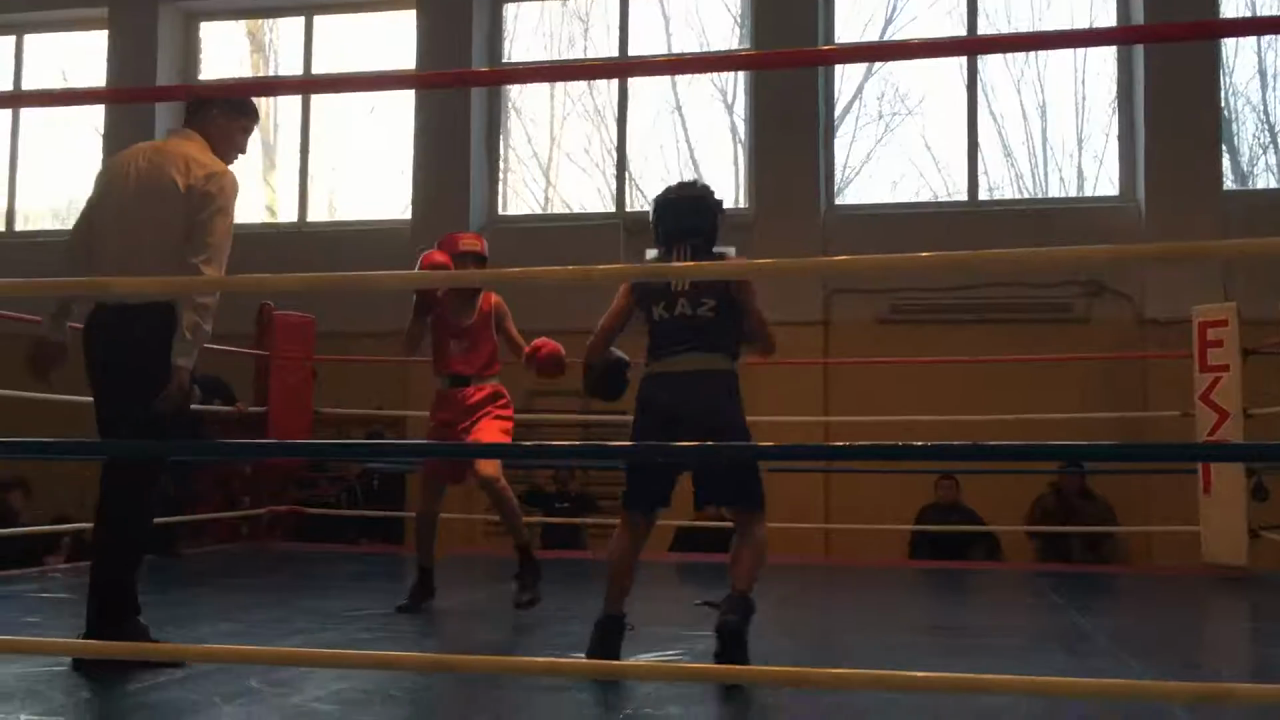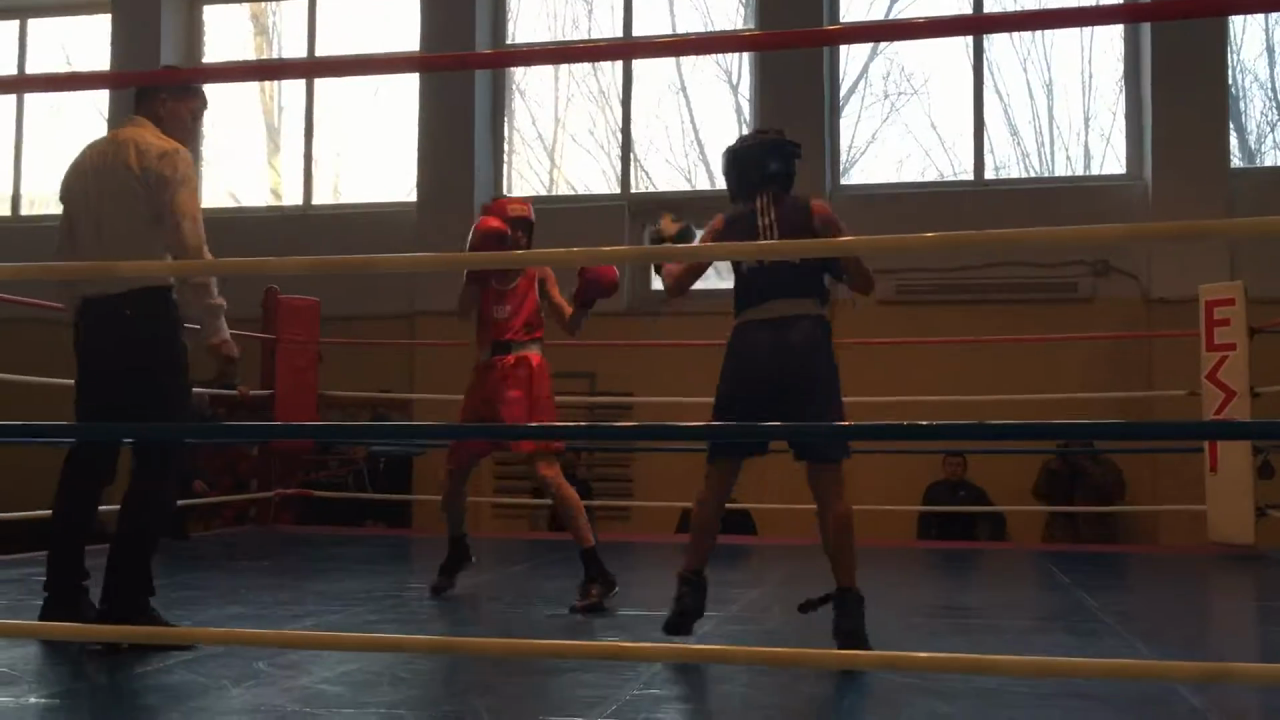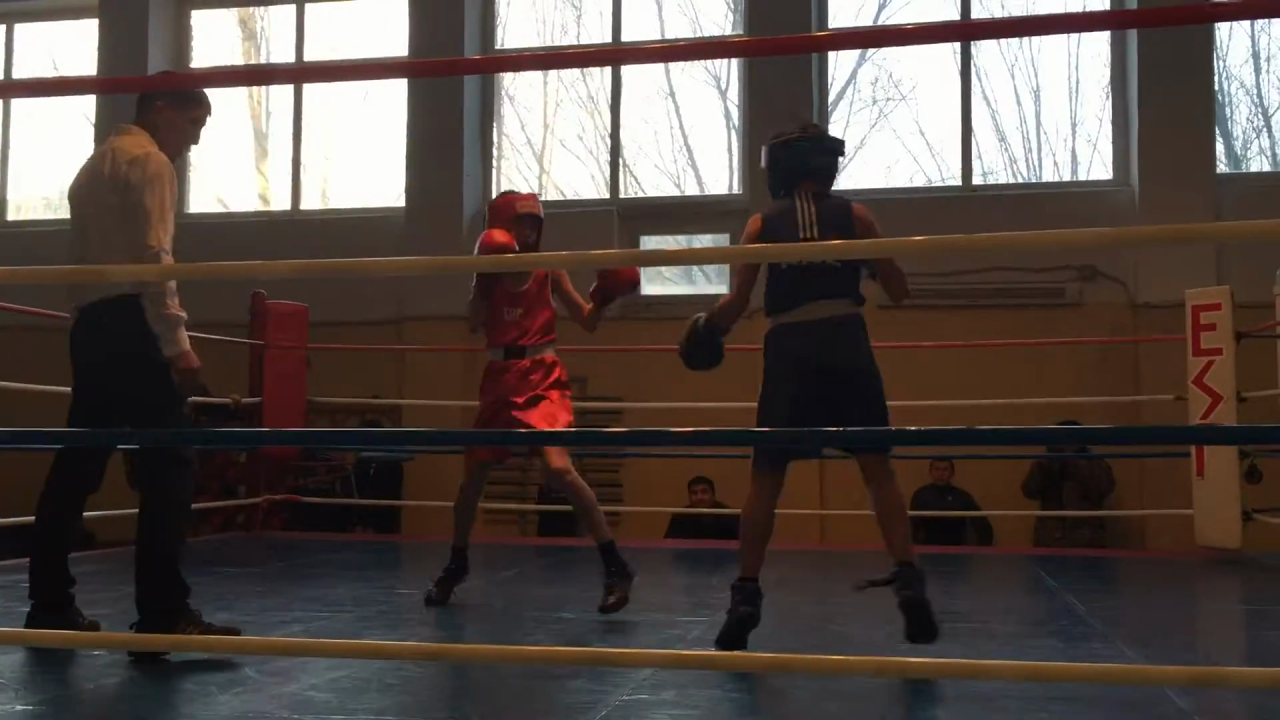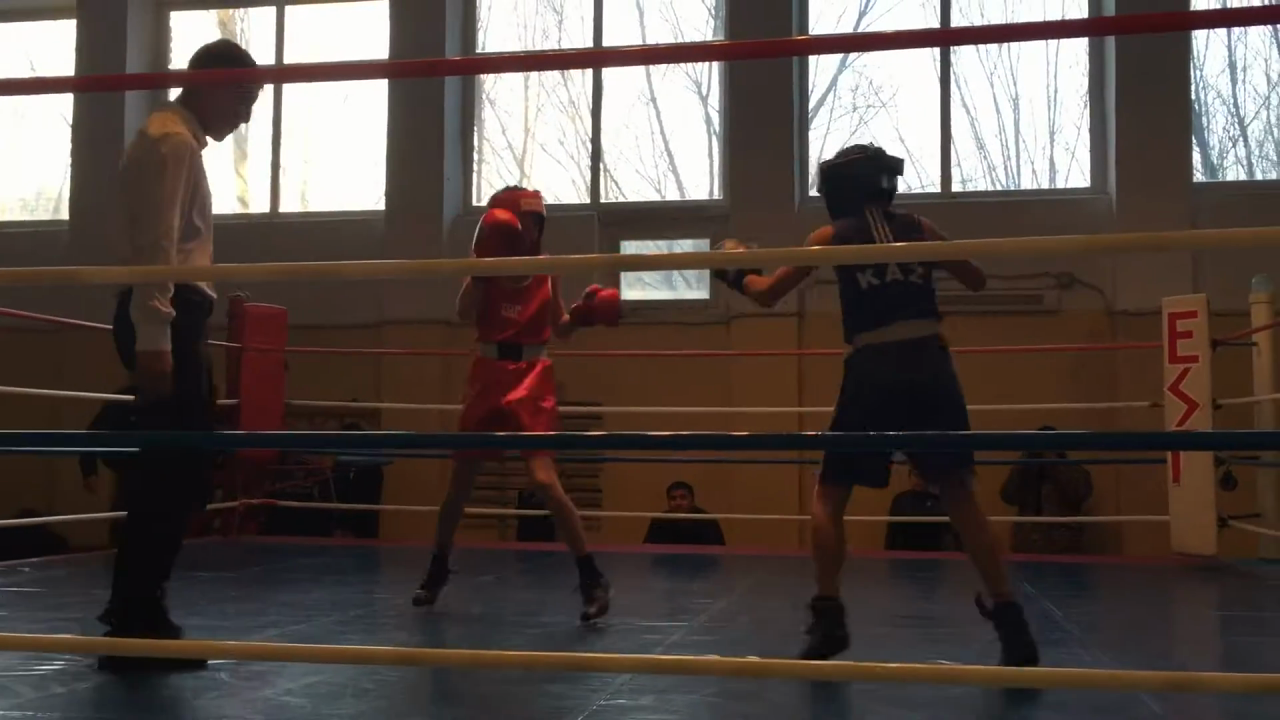
dt=0.4s
person 1, frame 1
left shoulder: (123, 162)
right shoulder: (213, 176)
left elbow: (77, 252)
right elbow: (202, 276)
left wrist: (55, 329)
right wrist: (184, 359)
left hip: (106, 327)
right hip: (154, 331)
left knee: (124, 471)
right knee: (137, 476)
left ankle: (113, 616)
right ankle: (110, 628)
person 1, frame 2
left shoulder: (85, 161)
right shoulder: (167, 154)
left elbow: (69, 256)
right elbow: (189, 249)
right wrist: (215, 328)
left hip: (94, 319)
right hip: (143, 314)
left knee: (89, 455)
right knee: (160, 461)
left ankle: (64, 598)
right ankle: (125, 606)
person 1, frame 3
left shoulder: (94, 165)
right shoulder: (148, 161)
right elbow: (150, 257)
right wrist: (176, 341)
left hip: (92, 325)
right hip: (129, 326)
left knee: (78, 463)
right knee: (167, 466)
left ankle: (50, 604)
right ankle: (164, 615)
person 1, frame 4
left shoulder: (168, 138)
right shoulder: (171, 140)
right elbow: (155, 246)
right wrist: (154, 337)
left hip: (166, 320)
right hip: (165, 323)
left knee: (174, 466)
right knee: (180, 470)
left ankle: (135, 606)
right ankle: (137, 623)
person 2, frame 1
left shoulder: (642, 278)
right shoulder: (732, 272)
left elbow: (597, 349)
right elbow: (765, 345)
left wrist: (596, 370)
left hip: (659, 398)
right hip: (715, 397)
left knee: (634, 523)
right knee: (750, 521)
left ankle: (608, 631)
right ankle: (736, 606)
person 2, frame 2
left shoulder: (727, 223)
right shoulder: (814, 211)
left elbow: (675, 284)
right elbow: (864, 284)
left wrist: (663, 248)
right wrist: (834, 262)
left hip: (749, 348)
right hip: (806, 344)
left knee: (718, 477)
right knee: (828, 483)
left ankle: (691, 589)
right ankle: (847, 609)
person 2, frame 3
left shoulder: (763, 222)
right shoulder: (854, 214)
left elbow: (734, 305)
right elbow: (897, 289)
left wrist: (707, 330)
left hip: (790, 349)
right hip: (845, 342)
left knee: (766, 478)
right knee: (878, 471)
left ankle: (746, 596)
right ankle: (909, 582)
person 2, frame 4
left shoulder: (832, 236)
right shoulder: (919, 227)
left elbow: (766, 291)
right elbow: (977, 280)
left wrist: (736, 271)
left hip: (873, 371)
right hip: (930, 366)
left knee: (829, 496)
right knee: (959, 497)
left ankle: (828, 617)
right ankle: (1009, 619)
person 3, frame 1
left shoulder: (493, 305)
right shoulder: (437, 303)
left elbow: (521, 350)
right elbow: (410, 349)
left wrist: (540, 354)
right wrist: (421, 303)
left hip: (489, 401)
right hip: (447, 404)
left knee: (489, 475)
right knee: (428, 500)
left ankle: (527, 562)
right ankle: (424, 582)
person 3, frame 2
left shoulder: (538, 272)
right shoulder: (484, 274)
left elbow: (570, 324)
right elbow: (463, 312)
left wrist: (586, 300)
right wrist: (475, 270)
left hip: (526, 373)
right hip: (487, 374)
left knee: (548, 473)
right knee: (455, 471)
left ankle: (596, 572)
right ankle: (457, 551)
person 3, frame 3
left shoulder: (549, 270)
right shoulder: (488, 271)
left elbow: (587, 320)
right elbow: (474, 324)
left wrist: (602, 297)
right wrist: (485, 280)
left hip: (542, 377)
right hip: (499, 376)
left knee: (559, 468)
right knee: (473, 477)
left ankle: (615, 565)
right ankle: (457, 564)
person 3, frame 4
left shoulder: (546, 270)
right shoulder: (485, 264)
left elbow: (560, 329)
right elbow: (465, 314)
left wrist: (583, 313)
right wrist: (482, 265)
left hip: (531, 378)
right hip: (488, 375)
left knee: (543, 479)
right knee: (461, 478)
left ankle: (590, 575)
right ankle: (438, 568)
